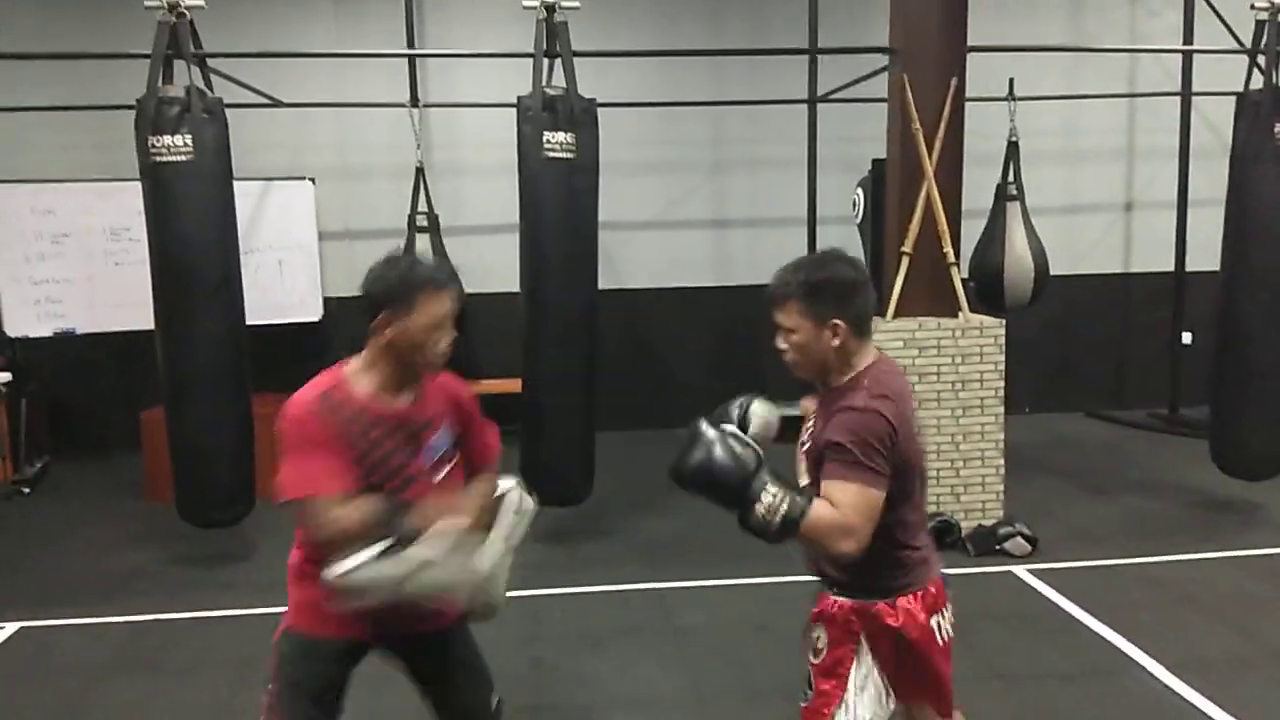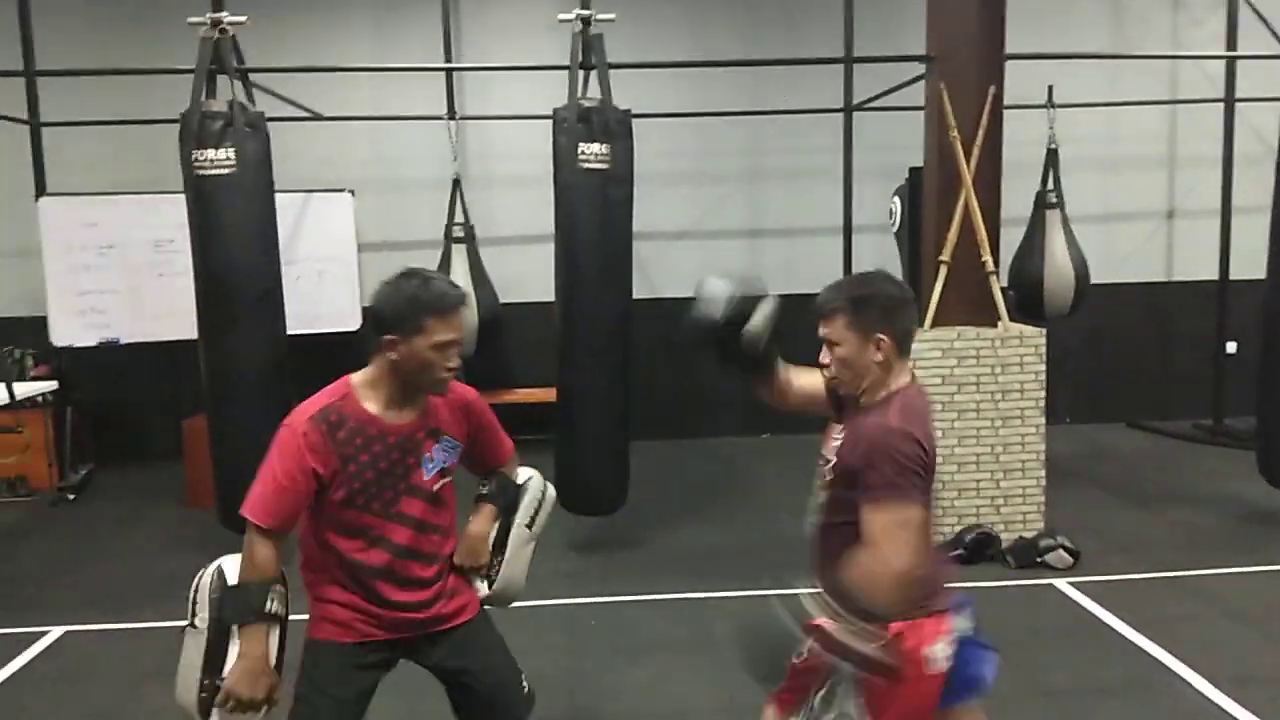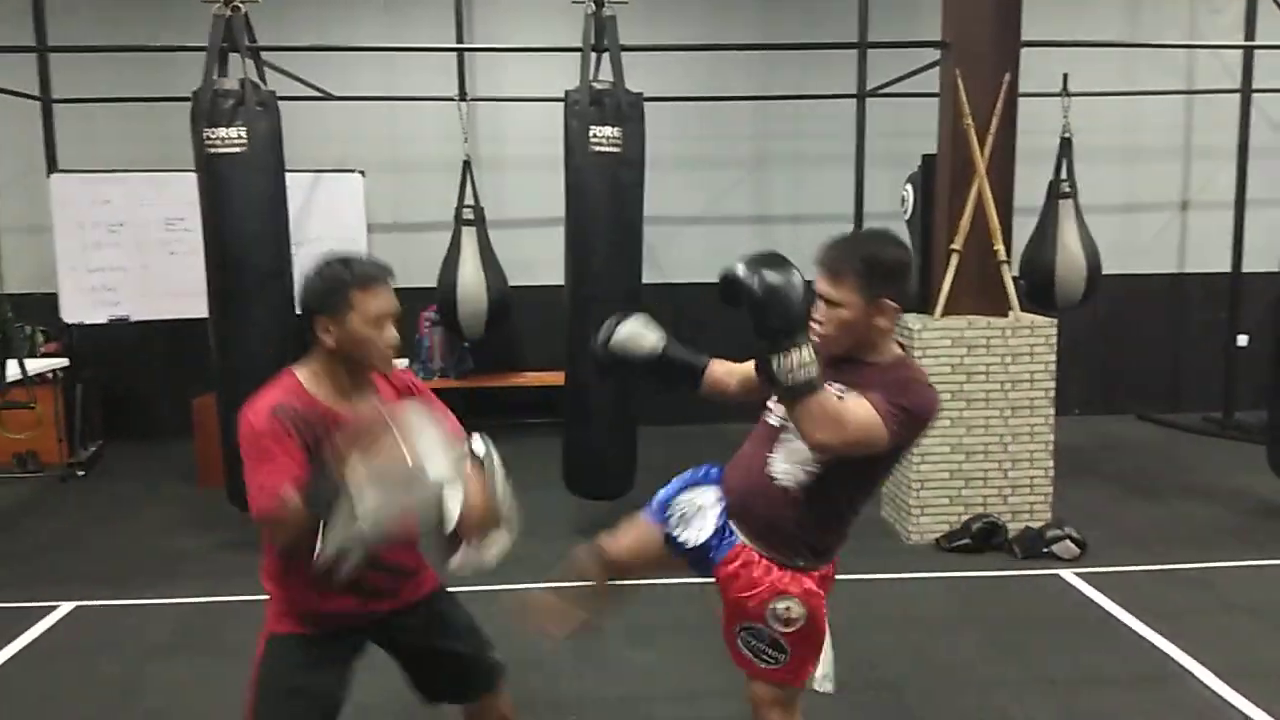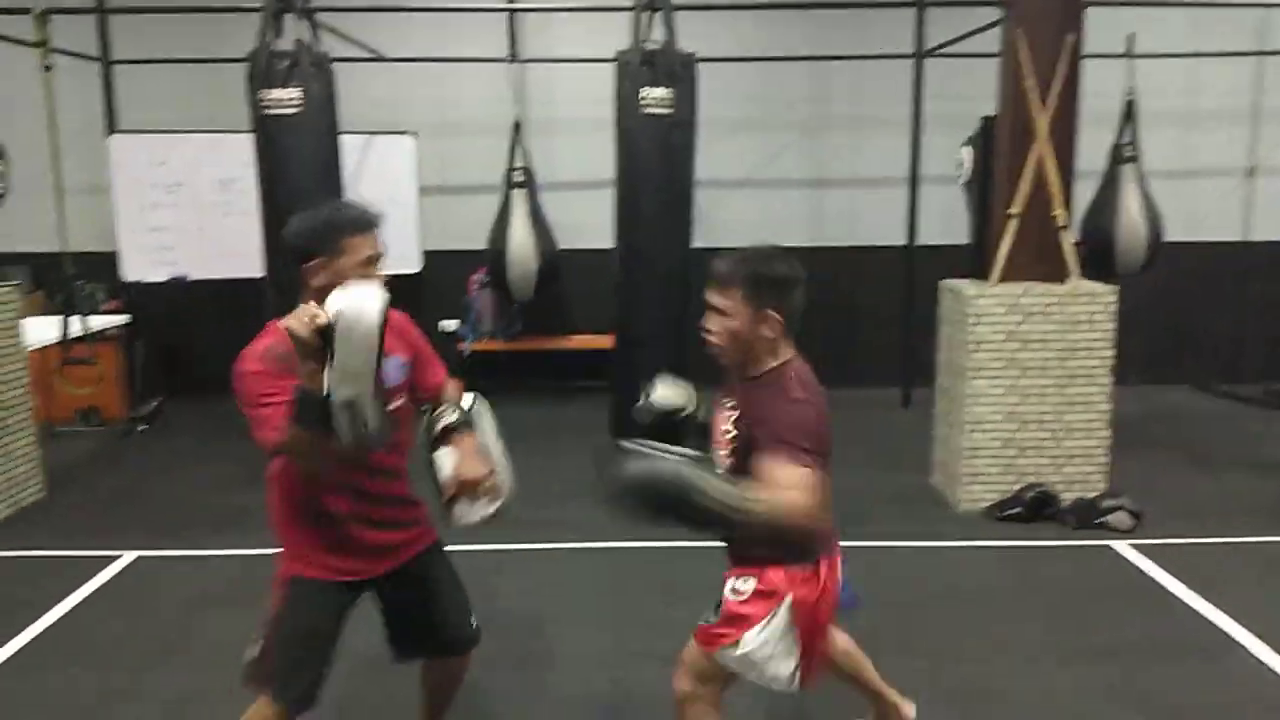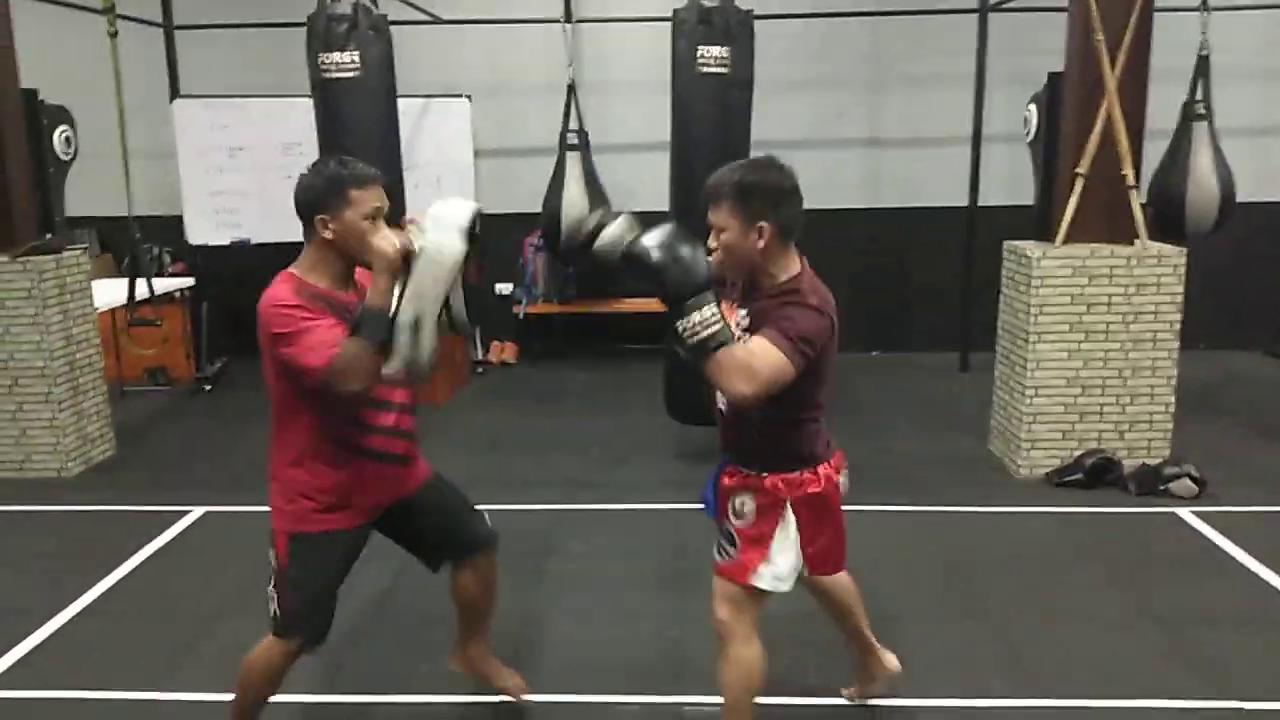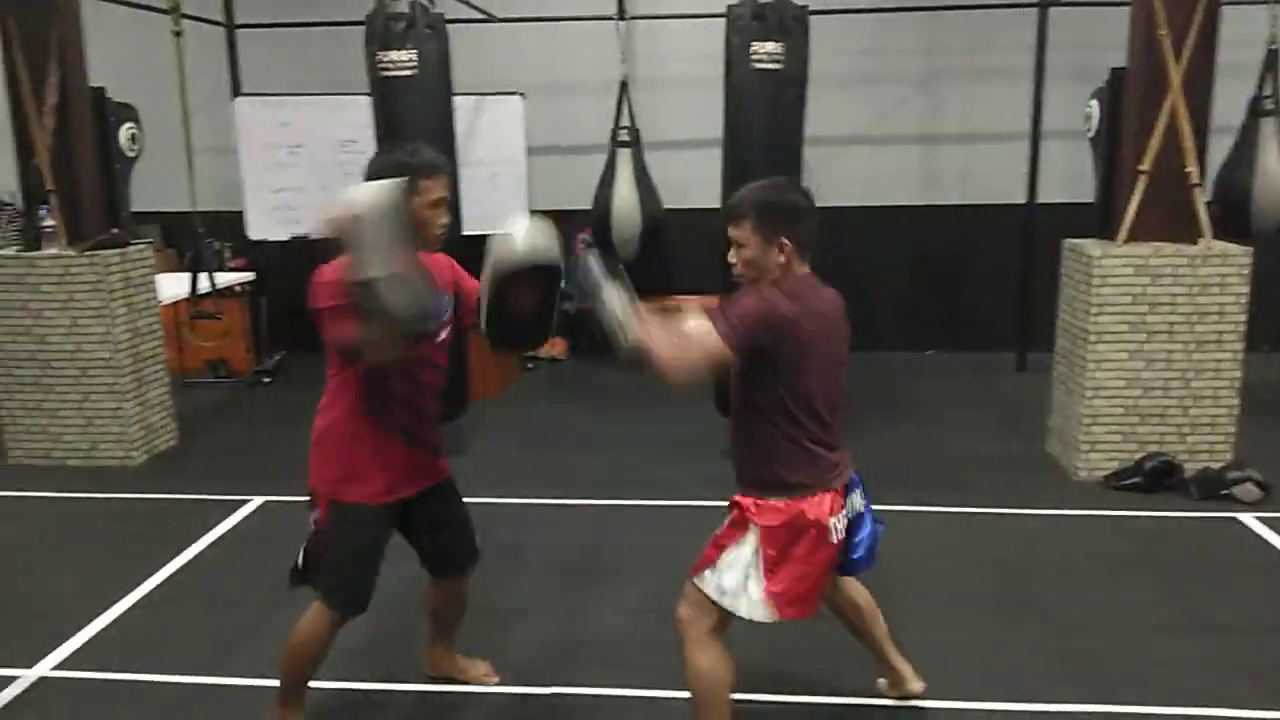
dt=0.4s
person 1, frame 1
left shoulder: (450, 395)
right shoulder: (312, 409)
left elbow: (487, 470)
right elbow: (327, 525)
left wrist: (469, 510)
right wrist: (425, 516)
left hip: (420, 602)
right hip: (329, 610)
person 1, frame 2
left shoulder: (461, 404)
right shoulder: (314, 428)
left elbow: (504, 467)
right elbow: (262, 535)
left wrist: (484, 520)
right wrist: (254, 653)
left hip: (446, 606)
right hip: (349, 621)
person 1, frame 3
left shoulder: (401, 387)
right shoulder: (272, 417)
right elbow: (279, 522)
left wrist: (470, 489)
left hip: (404, 586)
right hip: (312, 610)
person 1, frame 4
left shoulder: (395, 328)
right shoulder: (264, 361)
left elbow: (442, 389)
right elbow: (309, 461)
left wrist: (466, 446)
right wrist: (310, 368)
left hip: (404, 535)
right hip: (321, 554)
left knee: (456, 642)
person 1, frame 5
left shoulder: (363, 281)
right shoulder: (284, 304)
right elbow: (353, 375)
left wrist: (406, 269)
right wrist: (384, 284)
left hip: (397, 473)
right hip: (320, 496)
left knee: (477, 544)
right knee: (292, 638)
left ankle: (473, 651)
person 1, frame 6
left shoulder: (441, 270)
right shoulder: (340, 278)
right elbow: (382, 352)
left hip: (420, 462)
right hip: (352, 470)
left knee: (456, 561)
right knee: (336, 603)
left ankle: (441, 653)
person 2, frame 1
left shoulder: (864, 414)
right shoulder: (841, 375)
left elbow: (844, 535)
right elbow: (828, 426)
left wrist: (752, 489)
left hip: (877, 610)
right hip: (903, 592)
person 2, frame 2
left shoulder: (890, 434)
right shoulder: (873, 393)
left elbow: (893, 563)
right elbow: (787, 390)
right wrist: (752, 348)
left hip: (884, 624)
person 2, frame 3
left shoulder: (909, 396)
right shoulder: (818, 345)
left elbow: (828, 434)
right elbow: (739, 381)
left wrist: (784, 339)
right wrist: (666, 356)
left hip: (783, 568)
right hip: (720, 504)
right knee: (616, 552)
right ankle: (583, 602)
person 2, frame 4
left shoulder: (788, 403)
right shoulder: (755, 371)
left elbow: (797, 511)
left hip: (780, 574)
right hip: (783, 561)
right knee: (817, 636)
person 2, frame 5
left shoulder: (805, 312)
right shoulder: (750, 269)
left elbow: (740, 381)
right elbow: (670, 268)
left wrist: (691, 296)
right wrist: (627, 239)
left hip: (787, 481)
right hip: (760, 467)
left knee: (731, 614)
right knee: (817, 568)
right ankle: (873, 659)
person 2, frame 6
left shoulder: (769, 309)
right shoulder: (824, 302)
left elbow: (677, 361)
left hip: (781, 508)
right hip: (830, 489)
left knee: (696, 622)
right knee: (831, 579)
right ankle: (901, 675)
